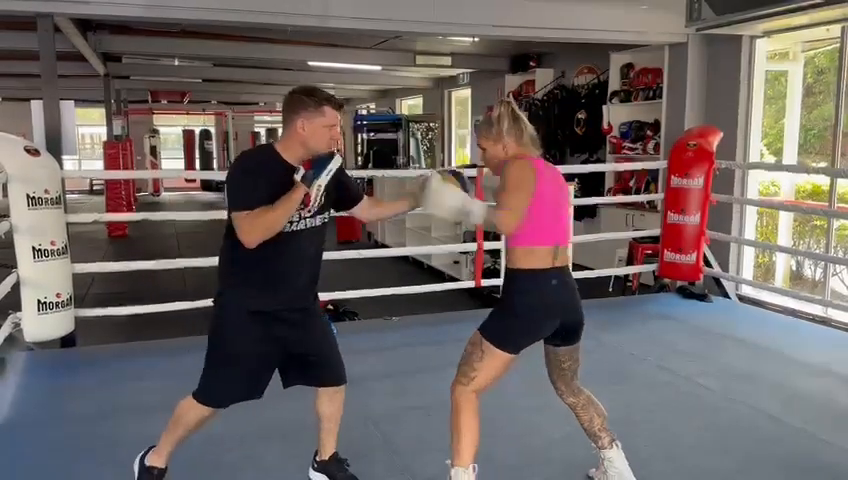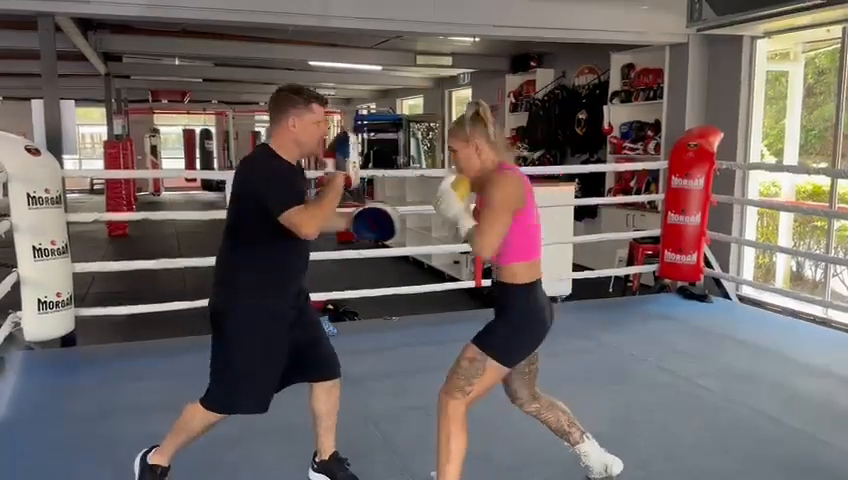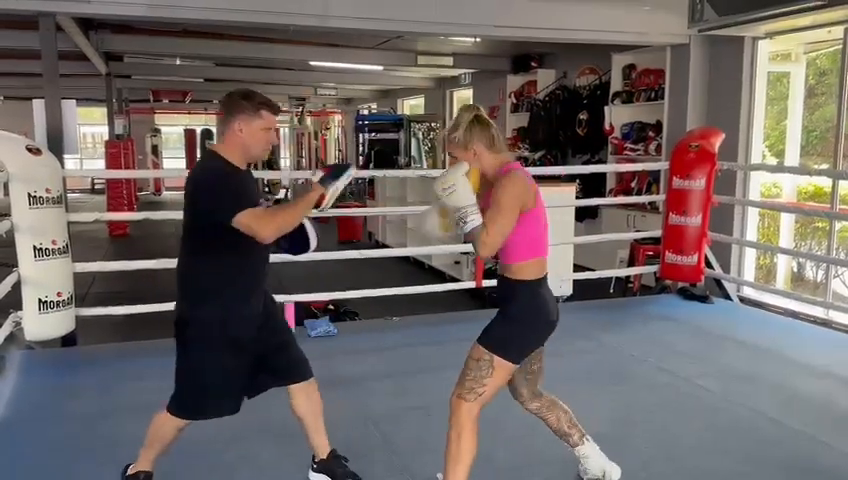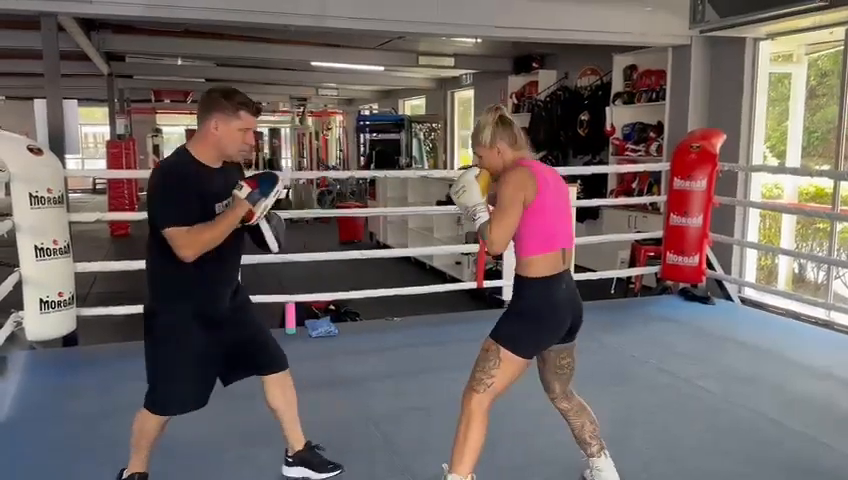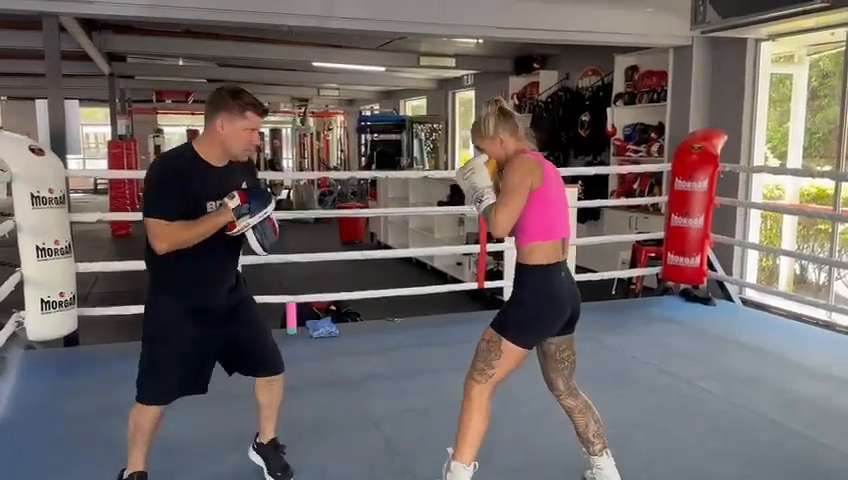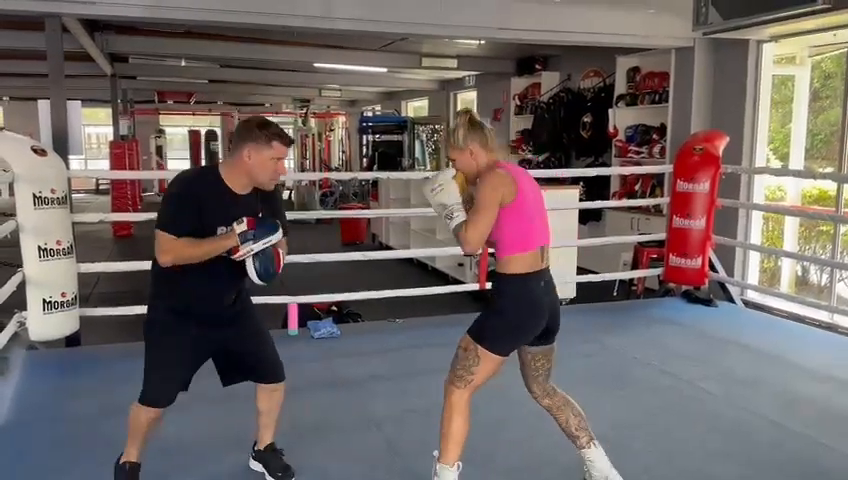
dt=0.2s
person 1, frame 1
left shoulder: (326, 169)
right shoulder: (252, 166)
left elbow: (365, 210)
right elbow: (250, 234)
left wrist: (419, 199)
right wrist: (300, 190)
left hip: (299, 304)
right hip: (246, 307)
left knee: (332, 380)
right knee: (211, 396)
person 1, frame 2
left shoulder: (290, 167)
right shoulder: (260, 169)
left elbow: (318, 220)
right elbow: (310, 226)
right wrist: (338, 179)
left hip: (288, 300)
right hip: (246, 306)
left knee: (327, 373)
right knee: (224, 401)
person 1, frame 3
left shoulder: (238, 172)
right shoulder: (211, 176)
right elbow: (264, 229)
left wrist: (293, 221)
right wrist: (317, 192)
left hip: (252, 304)
right hip: (211, 314)
left knee: (300, 376)
right knee: (188, 405)
person 1, frame 4
left shoulder: (229, 168)
right shoulder: (173, 175)
right elbow: (188, 246)
left wrist: (255, 217)
right wrist: (243, 206)
left hip: (226, 299)
right hip: (179, 310)
left knee: (275, 367)
right knee: (163, 402)
person 1, frame 5
left shoulder: (243, 167)
right shoulder: (170, 169)
left elbow: (254, 216)
right elbow: (162, 240)
left wrist: (259, 223)
right wrist: (226, 215)
left hip: (229, 293)
right hip: (176, 303)
left knee: (271, 369)
right knee: (154, 393)
left ankle: (265, 444)
person 1, frame 6
left shoulder: (267, 194)
right shoulder: (190, 188)
left elbow: (274, 242)
right elbow: (167, 253)
right wrist: (231, 240)
left hip: (230, 304)
right hip: (177, 310)
left knee: (273, 377)
right knee: (155, 397)
left ankle: (264, 449)
person 2, frame 1
left shoulder: (518, 169)
right shoulder: (553, 174)
left elbow: (504, 220)
left wrist: (458, 203)
left hip: (527, 298)
right hip: (563, 295)
left knee: (464, 391)
right knee: (569, 389)
person 2, frame 2
left shoulder: (503, 183)
right shoulder: (497, 180)
left elbow: (485, 248)
left wrist: (456, 211)
left hip: (518, 312)
right hip: (532, 305)
left knee: (452, 401)
right knee: (526, 397)
person 2, frame 3
left shoulder: (510, 184)
right shoulder: (503, 178)
left elbow: (485, 249)
left wrist: (460, 203)
left hip: (525, 307)
right hip: (533, 304)
left knee: (463, 404)
right knee: (529, 396)
person 2, frame 4
left shoulder: (516, 178)
right shoulder: (551, 175)
left elbow: (495, 242)
left wrist: (474, 204)
right wrist: (491, 202)
left hip: (536, 301)
right hip: (566, 298)
left knee: (476, 398)
right knee: (561, 393)
person 2, frame 5
left shoulder: (521, 165)
right shoulder: (545, 167)
left elbow: (499, 226)
left wrist: (480, 189)
right wrist: (490, 189)
left hip: (536, 292)
right hip: (563, 289)
left knee: (478, 387)
right knee: (564, 389)
person 2, frame 6
left shoulder: (494, 180)
right shoulder: (521, 176)
left elbow: (471, 243)
left wrist: (450, 205)
right wrist: (467, 203)
left hip: (514, 299)
right hip: (544, 295)
left knee: (458, 390)
right knee: (542, 389)
